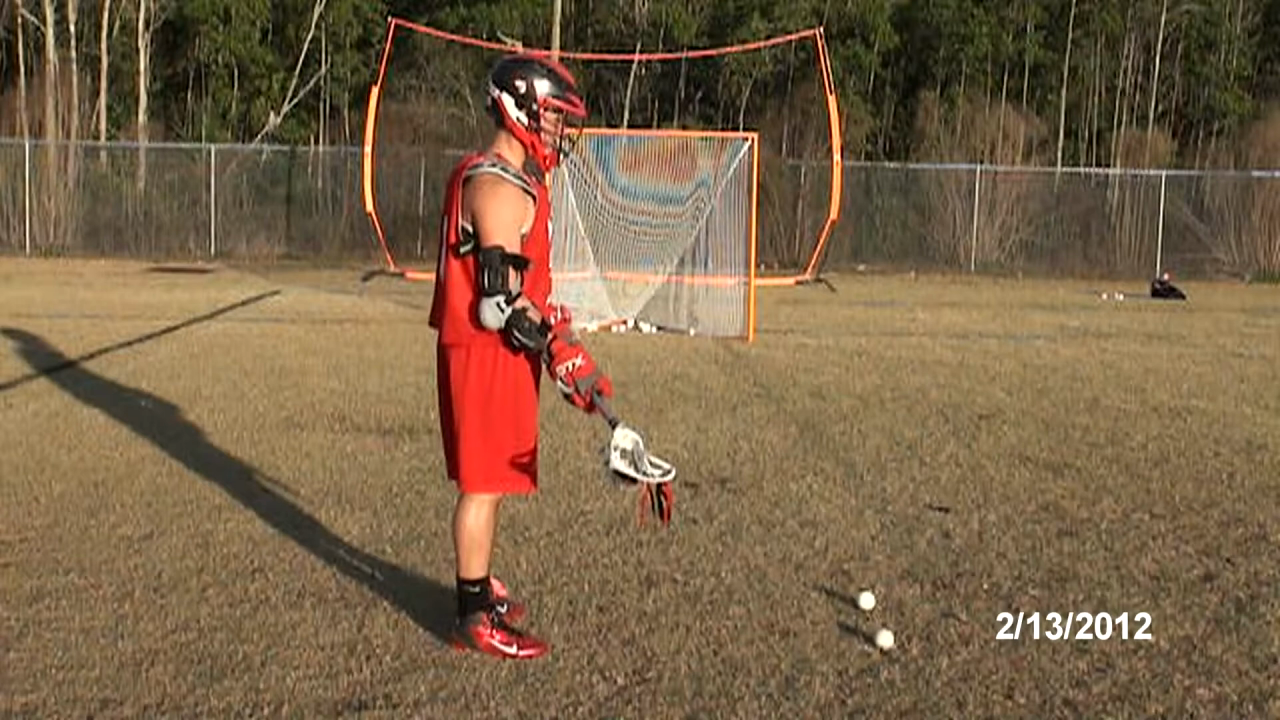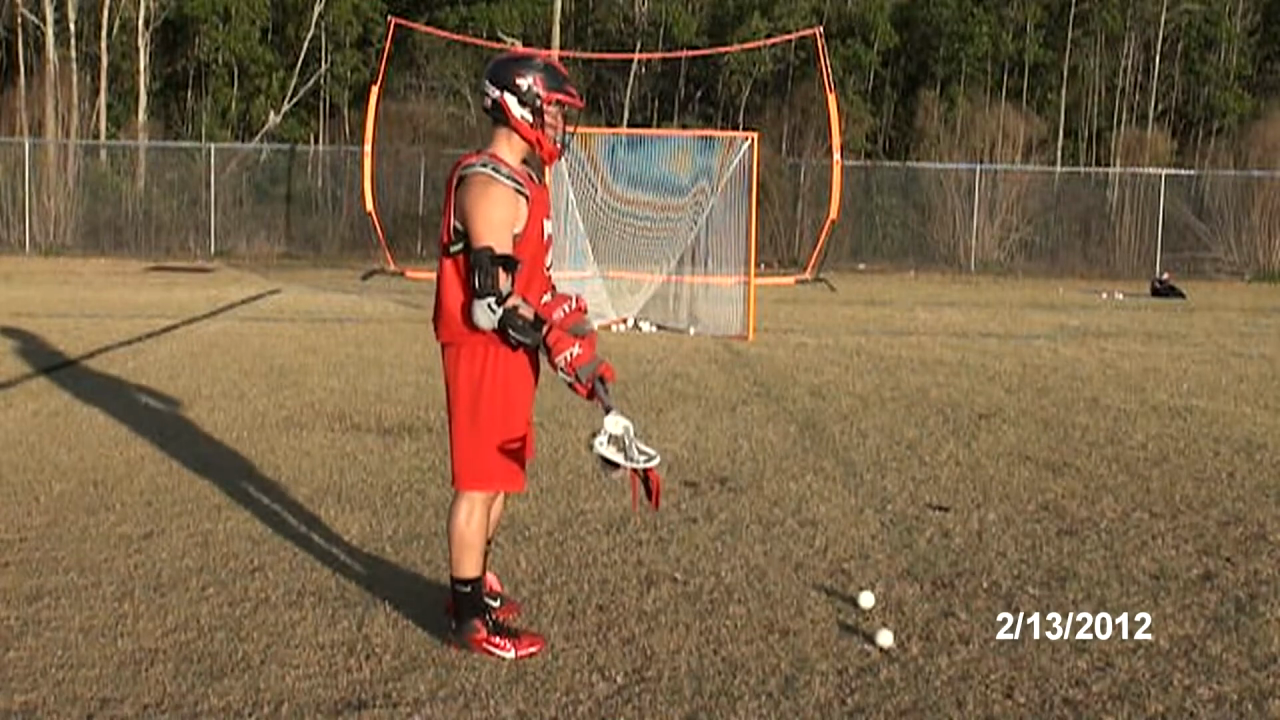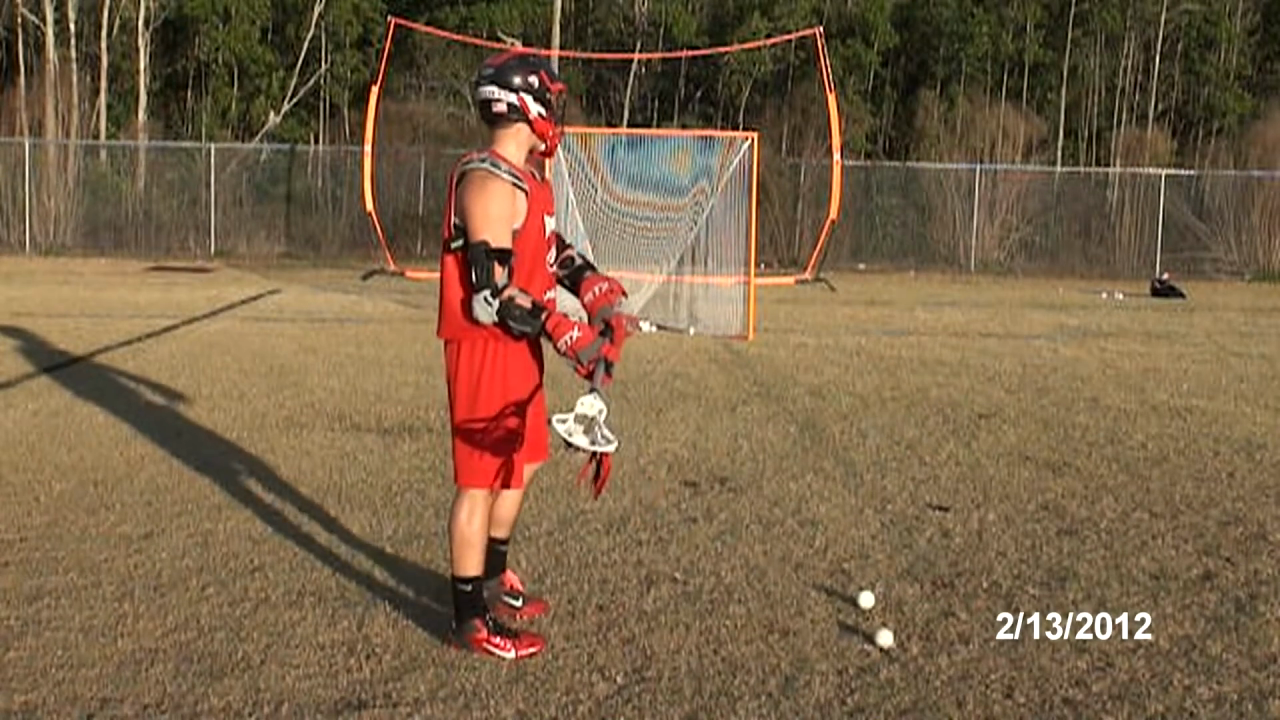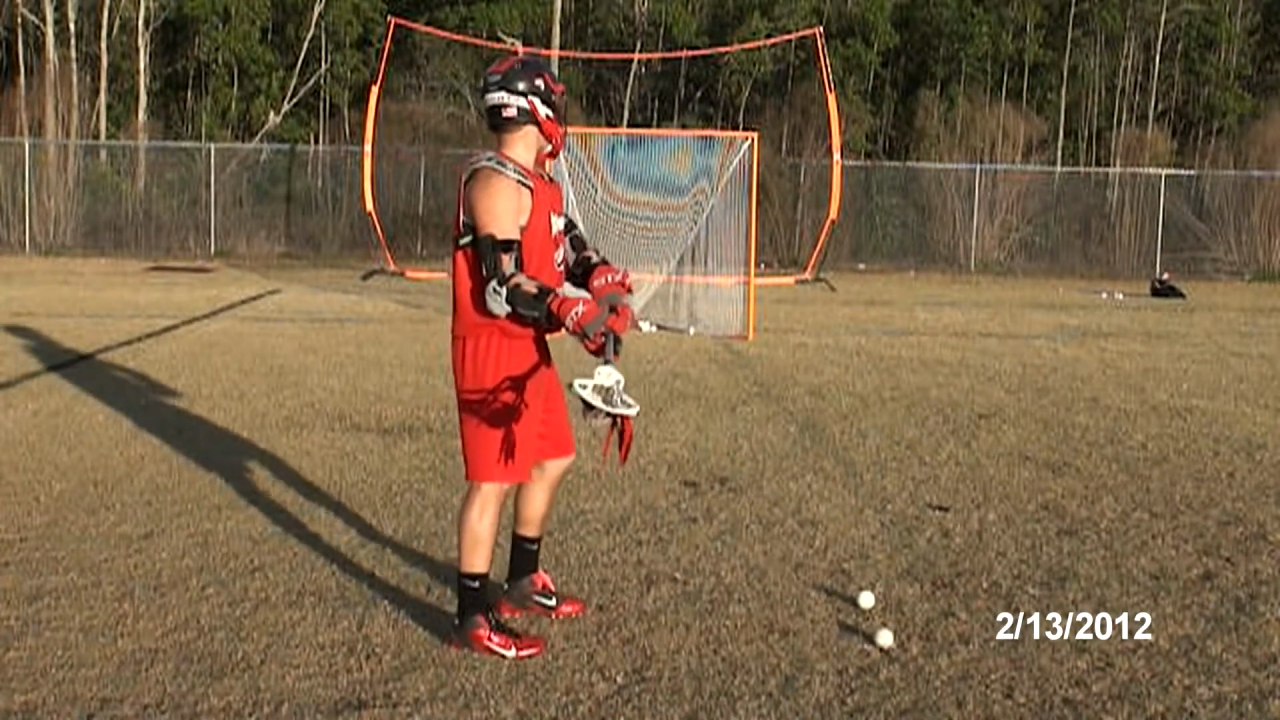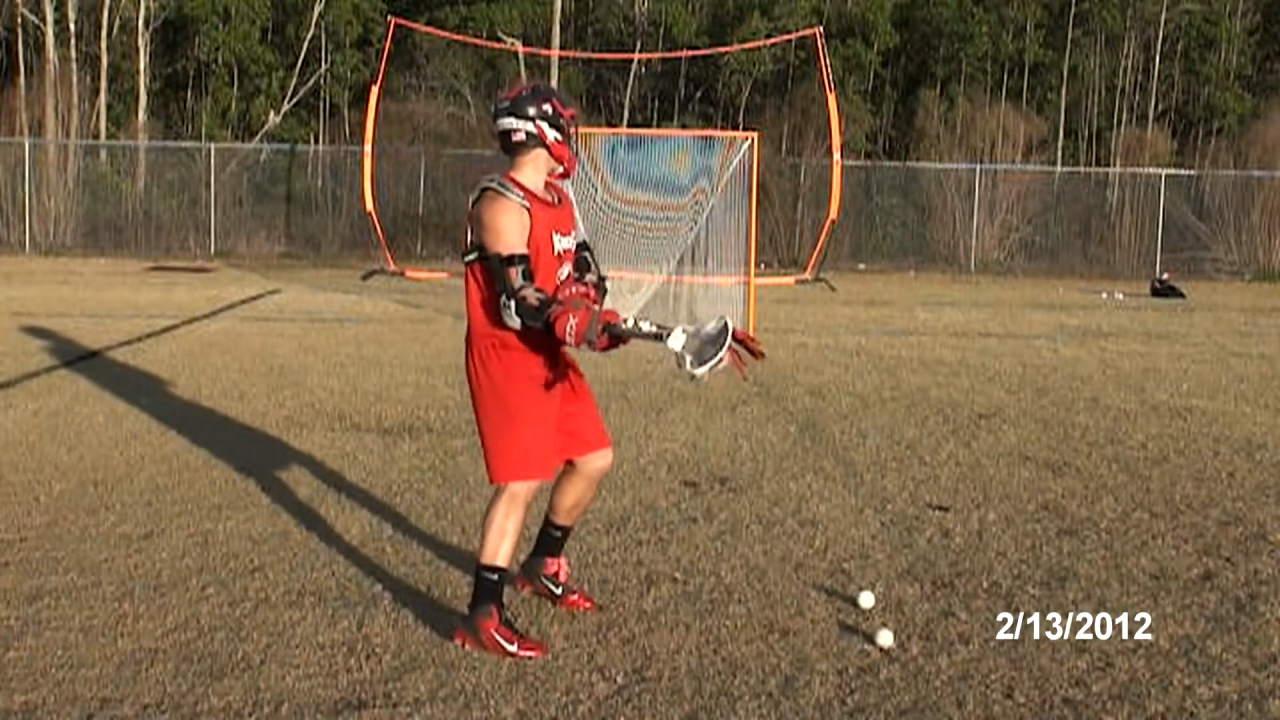
dt=1s
person 1, frame 1
left shoulder: (507, 178)
right shoulder: (498, 186)
right elbow: (501, 295)
left wrist: (547, 321)
right wrist: (559, 350)
left hip: (497, 349)
right hip: (487, 352)
left knee: (490, 478)
right knee: (484, 482)
left ankle: (478, 587)
right ankle: (475, 616)
person 1, frame 2
left shoulder: (517, 178)
right shoulder: (491, 186)
right elbow: (493, 297)
left wrist: (558, 307)
right wrist: (558, 345)
left hip: (506, 350)
right hip: (484, 352)
left knee: (501, 474)
right knee: (481, 483)
left ankle: (474, 582)
right ankle: (470, 617)
person 1, frame 3
left shoulder: (527, 176)
right shoulder: (490, 184)
left elbow: (549, 249)
right elbow: (492, 295)
left wrist: (594, 286)
right wrist: (563, 332)
left hip: (516, 348)
right hip: (485, 350)
left knee: (518, 466)
right knee: (483, 481)
left ankle: (491, 580)
right ankle: (470, 618)
person 1, frame 4
left shoulder: (538, 179)
right shoulder: (496, 183)
left elbow: (570, 244)
right elbow: (501, 286)
left wrist: (605, 280)
right wrist: (569, 311)
left hip: (528, 347)
right hip: (493, 349)
left knee: (551, 461)
right knee: (494, 478)
left ankle: (523, 583)
right ankle: (473, 617)
person 1, frame 5
left shoulder: (558, 198)
right shoulder: (501, 205)
left elbow: (585, 266)
right elbow: (516, 300)
left wrist: (586, 294)
right wrist: (562, 320)
left hip: (549, 354)
right hip: (506, 356)
left knee: (595, 458)
right knee: (520, 479)
left ankle: (544, 564)
right ankle: (484, 615)
